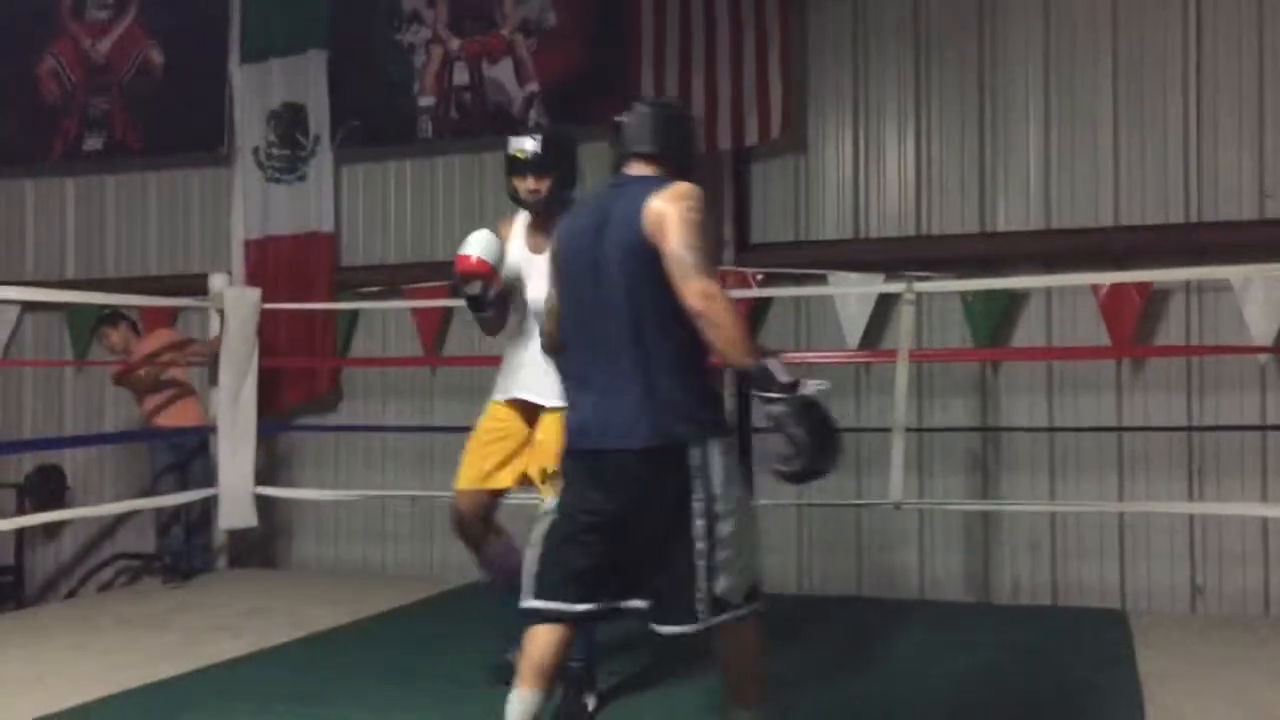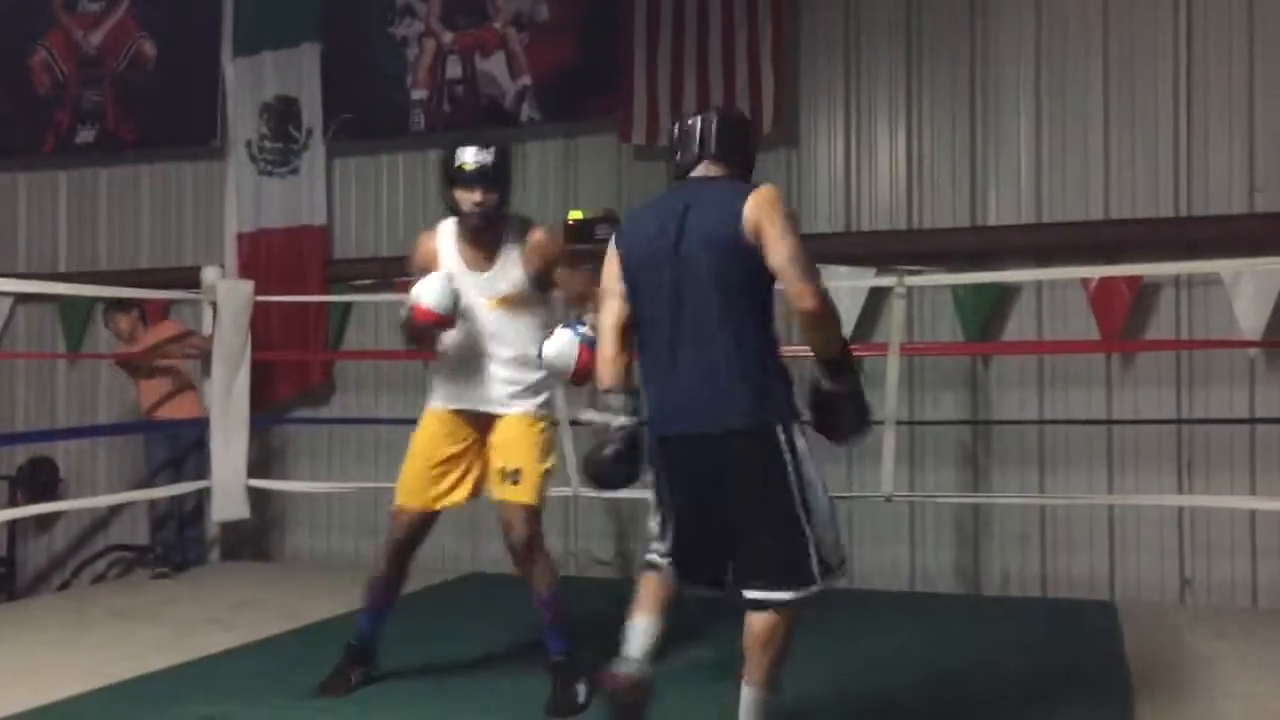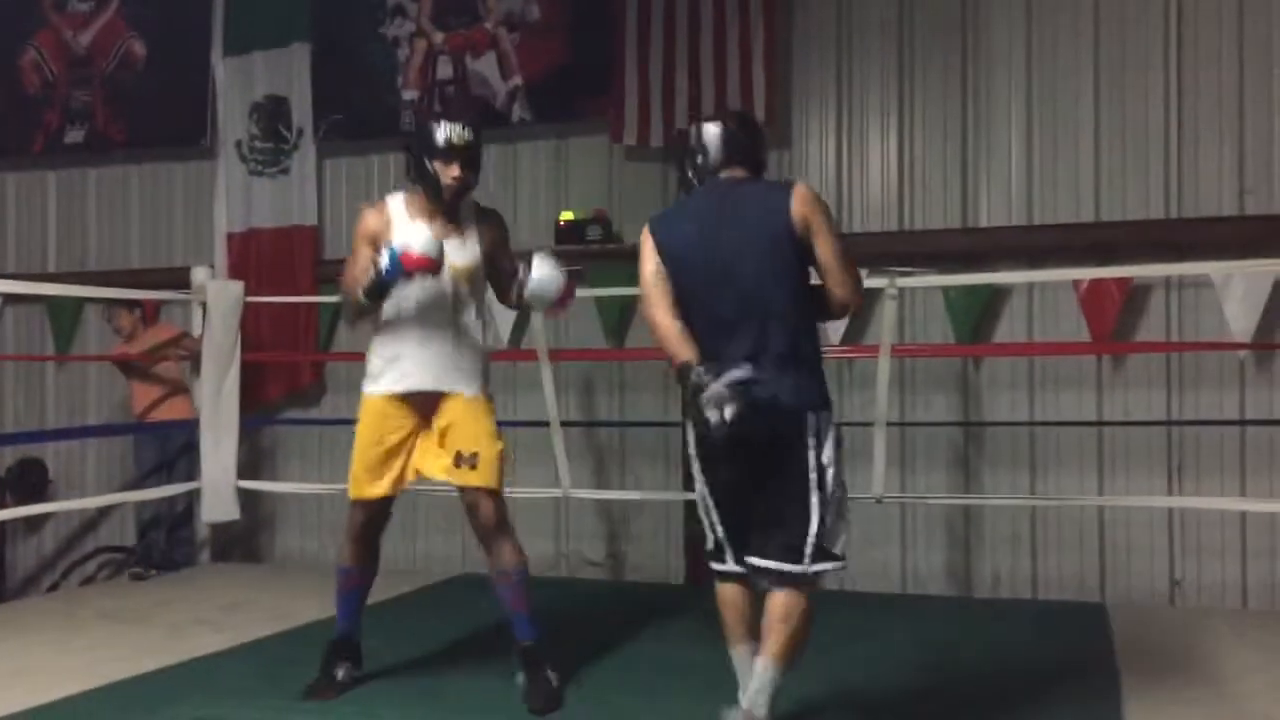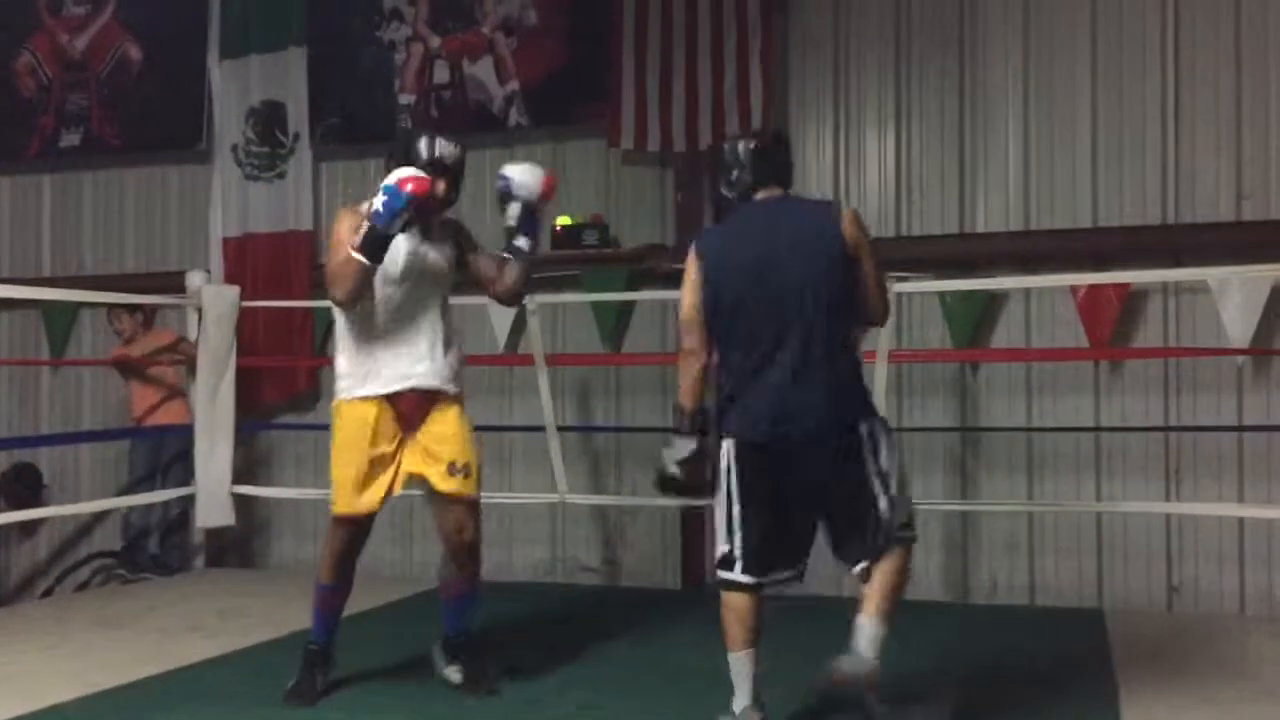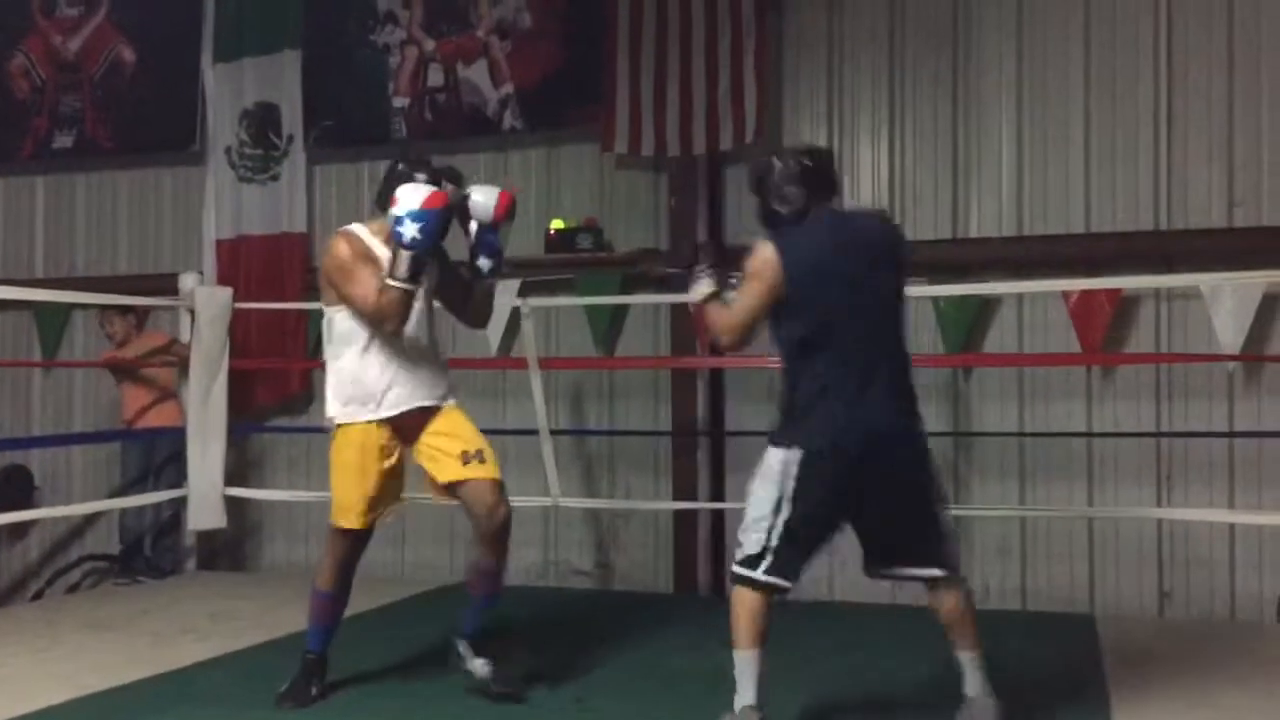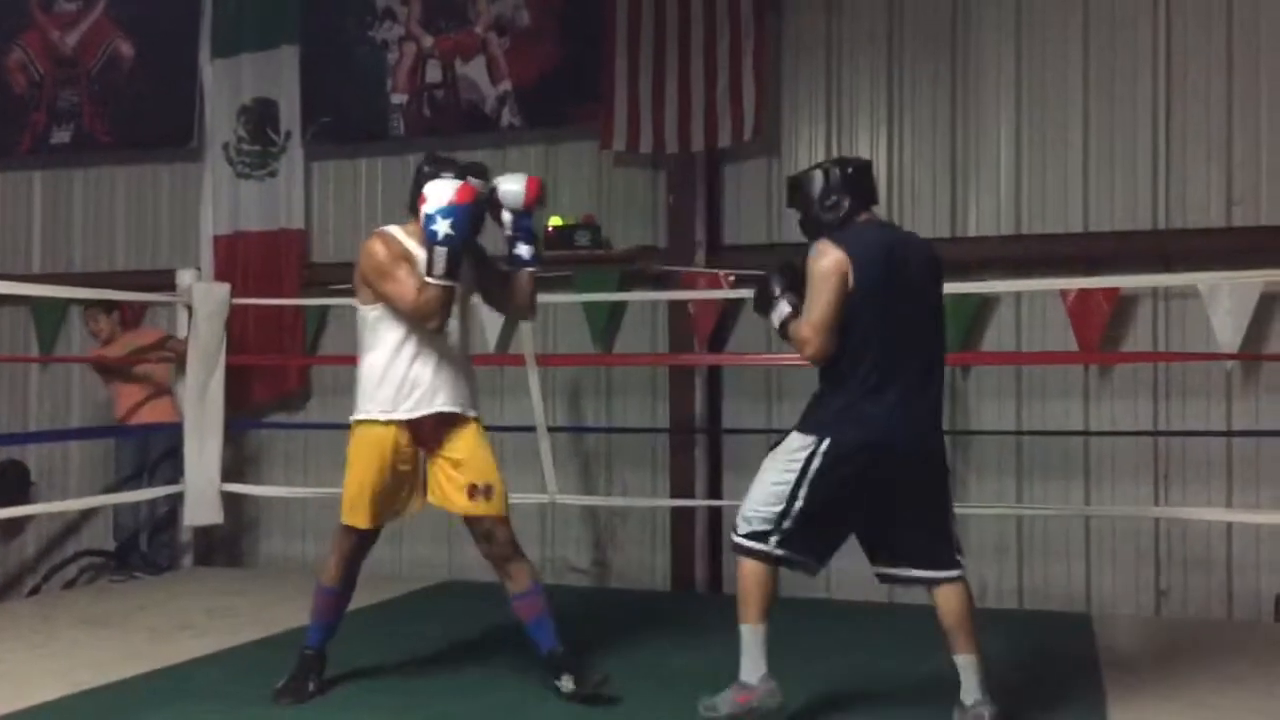
dt=0.2s
person 1, frame 1
left shoulder: (572, 223)
right shoulder: (674, 202)
left elbow: (553, 332)
right elbow: (702, 300)
right wrist: (772, 383)
left hip: (593, 437)
right hip: (673, 434)
left knee: (560, 598)
right knee: (727, 596)
person 1, frame 2
left shoulder: (631, 228)
right shoulder: (757, 204)
left elbow: (612, 324)
right elbow: (807, 302)
left wrist: (613, 407)
right wrist: (838, 374)
left hip: (672, 423)
right hip: (752, 422)
left knee: (673, 552)
right knee: (774, 579)
left ankle: (633, 659)
person 1, frame 3
left shoulder: (662, 230)
right shoulder: (796, 201)
left elbow: (662, 318)
right elbow: (845, 297)
left wrist: (705, 378)
left hip: (717, 410)
right hip: (792, 406)
left knee: (731, 558)
right knee: (797, 565)
person 1, frame 4
left shoulder: (706, 249)
right shoulder: (837, 222)
left elbow: (692, 353)
right elbow: (874, 312)
left wrist: (685, 434)
left hip: (750, 428)
right hip: (836, 419)
left knee: (742, 570)
right knee: (888, 541)
right ankle: (863, 652)
person 1, frame 5
left shoulder: (774, 253)
right shoulder: (883, 233)
left elbow: (728, 334)
left wrist: (704, 291)
left hip: (814, 437)
right hip: (893, 431)
left knee: (752, 569)
right knee: (934, 566)
person 1, frame 6
left shoulder: (834, 252)
right shoulder: (923, 254)
left elbow: (816, 346)
left wrist: (782, 306)
left hip: (841, 433)
right hip: (915, 435)
left knee: (755, 539)
right knee: (940, 567)
person 2, frame 1
right shoulder: (508, 233)
right wrist: (477, 294)
left hip: (571, 404)
right hip: (511, 397)
right knee: (467, 514)
left ankle: (582, 673)
person 2, frame 2
left shoulder: (537, 242)
right shoulder: (432, 247)
left elbow: (579, 302)
right elbow: (419, 339)
right wrist: (420, 324)
left hip: (518, 408)
right hip: (449, 406)
left knee: (523, 537)
right knee: (401, 532)
left ankle: (566, 670)
right ankle: (360, 653)
person 2, frame 3
left shoulder: (486, 223)
right shoulder: (380, 217)
left elbow: (509, 292)
right elbow: (355, 304)
left wrist: (539, 291)
right wrist: (386, 271)
left hip: (461, 388)
right hip: (390, 390)
left knee: (490, 517)
right knee: (363, 519)
left ankle: (533, 657)
right ankle: (345, 648)
person 2, frame 4
left shoulder: (448, 232)
right shoulder: (353, 222)
left elbow: (507, 289)
right elbow: (342, 294)
left wrist: (523, 226)
right wrist: (379, 227)
left hip: (437, 395)
right hip: (369, 397)
left knee: (461, 532)
right knee: (347, 531)
left ankle: (452, 647)
right ankle: (316, 658)
person 2, frame 5
left shoulder: (426, 251)
right shoulder: (346, 246)
left elbow: (475, 315)
right elbow: (388, 317)
left wrist: (486, 249)
right wrist: (410, 250)
left hip: (432, 405)
right hip: (362, 415)
left knee: (493, 511)
right knee: (345, 544)
left ankle: (473, 641)
right ankle: (312, 666)
person 2, frame 6
left shoulder: (466, 250)
right shoulder: (382, 249)
left elbow: (521, 306)
right elbow: (425, 315)
left wrist: (523, 238)
right wrist: (446, 242)
left hip: (456, 414)
right hip: (387, 418)
left knee: (501, 544)
right knee: (352, 542)
left ankle: (559, 663)
right ankle: (310, 660)
person 3, frame 1
left shoulder: (163, 338)
right shoulder: (123, 370)
left elbow: (209, 350)
right elbow: (143, 386)
right wrist: (166, 364)
left hip: (193, 429)
right hip: (161, 435)
left knee: (197, 499)
left ankle: (199, 564)
right ankle: (174, 567)
person 3, frame 2
left shoulder: (168, 329)
right shoulder: (125, 354)
left elbow: (207, 346)
right elbow: (141, 364)
right wrist: (164, 352)
left hip: (190, 420)
right hip: (157, 425)
left knee: (190, 491)
right knee: (162, 490)
left ankle: (191, 556)
right ankle: (166, 558)
person 3, frame 3
left shoulder: (165, 332)
right shoulder: (121, 352)
left elbow: (199, 349)
right elbow: (137, 364)
right wrist: (162, 354)
left hip: (181, 421)
right hip: (148, 426)
left knee: (179, 490)
right knee: (149, 489)
left ankle: (178, 556)
right ankle: (148, 557)
person 3, frame 4
left shoulder: (163, 337)
right shoulder: (120, 355)
left elbow: (196, 354)
right elbow: (136, 365)
right wrist: (159, 357)
left hip: (177, 426)
right hip: (144, 430)
left knee: (174, 495)
right knee: (138, 493)
left ankle: (171, 560)
right ankle: (133, 559)
person 3, frame 5
left shoulder: (156, 339)
right shoulder: (113, 357)
left elbow: (188, 355)
right elbow: (129, 367)
right wrist: (150, 359)
left hip: (169, 429)
right hip: (136, 433)
left knee: (166, 497)
right knee: (132, 496)
left ankle: (162, 562)
right ankle: (131, 563)
person 3, frame 6
left shoulder: (145, 335)
right shoulder: (102, 356)
left elbow: (180, 348)
right elbow: (120, 366)
left wrist: (182, 353)
right wrist: (146, 355)
left hip: (164, 424)
right hip: (130, 429)
right knee: (127, 494)
left ankle: (159, 558)
right ankle: (128, 560)
